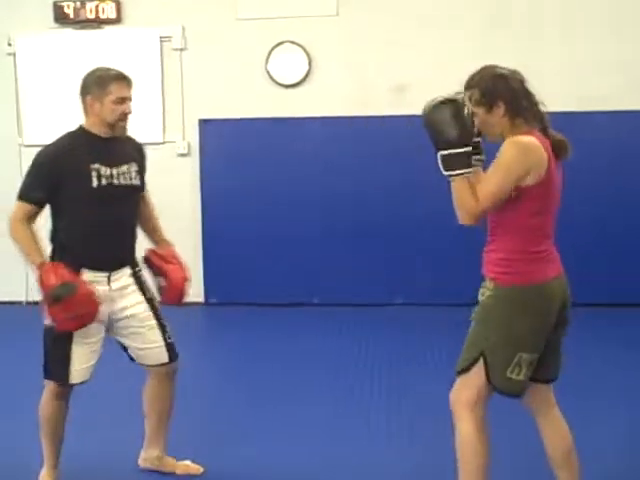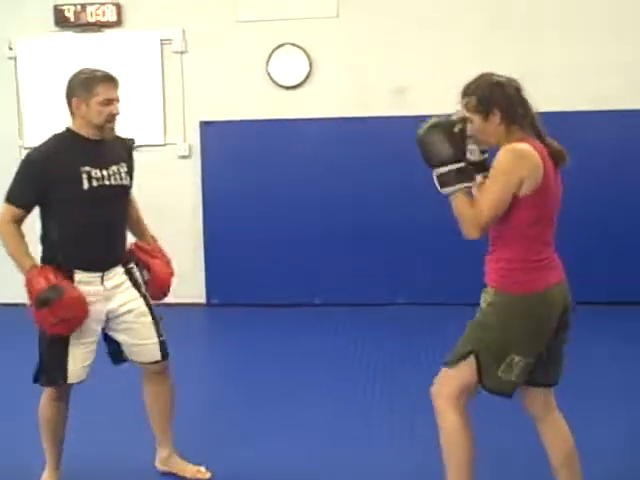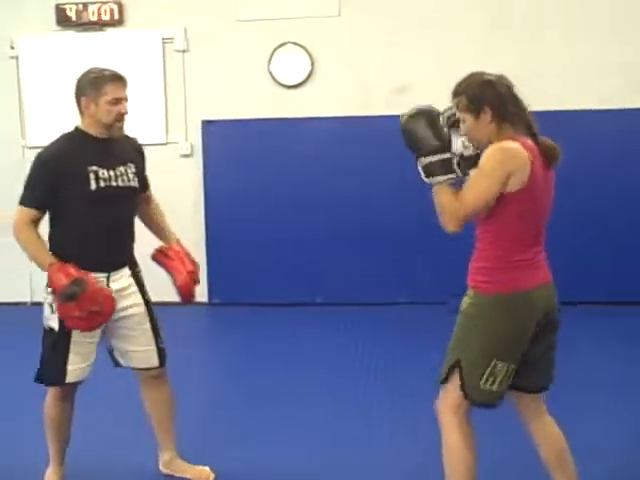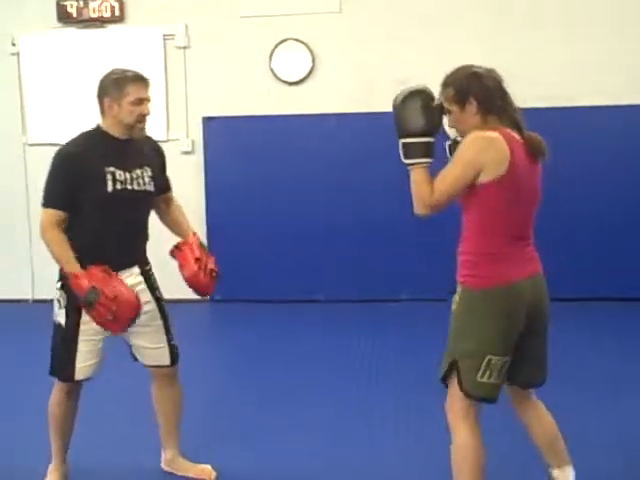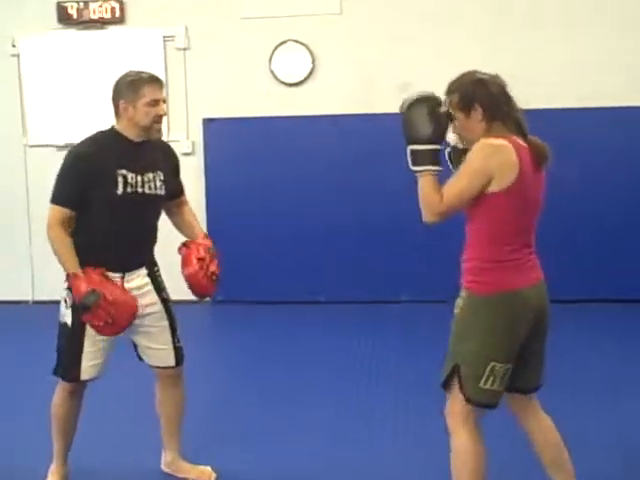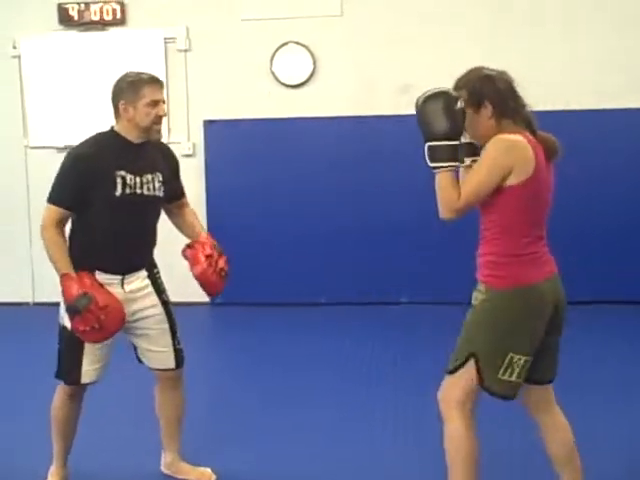
dt=0.2s
person 1, frame 1
left shoulder: (132, 150)
right shoulder: (58, 156)
right elbow: (19, 219)
left wrist: (165, 249)
right wrist: (48, 274)
left hip: (127, 278)
right hip: (77, 284)
left knee: (164, 365)
right knee: (61, 384)
person 1, frame 2
left shoulder: (121, 148)
right shoulder: (46, 158)
left wrist: (149, 245)
right wrist: (35, 276)
left hip: (120, 276)
right hip: (70, 285)
left knee: (156, 365)
right knee: (58, 385)
person 1, frame 3
left shoulder: (130, 149)
right shoulder: (55, 158)
right elbow: (23, 224)
left wrist: (173, 245)
right wrist: (56, 274)
left hip: (125, 278)
right hip: (76, 284)
left knee: (154, 370)
right knee: (62, 384)
person 1, frame 4
left shoulder: (150, 151)
right shoulder: (74, 155)
left elbow: (164, 202)
right elbow: (50, 226)
left wrist: (190, 239)
right wrist: (80, 279)
left hip: (136, 275)
right hip: (88, 281)
left knee: (165, 367)
right knee: (69, 381)
person 1, frame 5
left shoulder: (163, 154)
right shoulder: (87, 156)
left elbow: (177, 204)
right elbow: (57, 223)
left wrist: (199, 240)
right wrist: (78, 281)
left hip: (143, 277)
right hip: (94, 281)
left knee: (170, 369)
right knee: (73, 381)
person 1, frame 6
left shoulder: (163, 157)
right shoulder: (86, 157)
left elbow: (178, 206)
right elbow: (51, 224)
left wrist: (202, 241)
right wrist: (70, 281)
left hip: (143, 280)
right hip: (92, 283)
left knee: (170, 372)
right knee: (73, 383)
person 2, frame 1
left shoulder: (521, 148)
right shoulder: (541, 146)
left elbow: (469, 212)
right elbow: (490, 199)
left wrist: (453, 151)
right wrist: (469, 150)
left hip: (516, 292)
right hip: (546, 287)
left knee: (466, 401)
right knee: (541, 402)
person 2, frame 2
left shoulder: (514, 156)
right shoulder: (540, 153)
left elbow: (474, 227)
left wrist: (448, 168)
right wrist: (469, 168)
left hip: (518, 297)
right hip: (549, 292)
left knee: (447, 394)
right knee: (541, 404)
person 2, frame 3
left shoulder: (502, 155)
right shoulder: (537, 153)
left elbow: (453, 220)
left wrist: (433, 159)
right wrist: (466, 166)
left hip: (499, 300)
right hip: (537, 294)
left knee: (451, 409)
right knee: (531, 405)
person 2, frame 4
left shoulder: (482, 143)
right shoulder: (526, 146)
left elbow: (426, 203)
left wrist: (416, 142)
left hip: (489, 292)
right hip: (528, 286)
left knee: (460, 409)
right knee: (522, 395)
person 2, frame 5
left shoulder: (490, 151)
right shoulder: (525, 151)
left elbow: (434, 212)
left wrist: (423, 149)
right wrist: (461, 159)
left hip: (493, 299)
right hip: (528, 293)
left knee: (460, 414)
right knee: (525, 404)
person 2, frame 6
left shoulder: (506, 146)
right shoulder: (531, 144)
left elbow: (451, 207)
right elbow: (478, 194)
left wrist: (440, 144)
right wrist: (466, 151)
left hip: (510, 293)
right hip: (541, 287)
left knee: (453, 399)
right knee: (540, 399)
